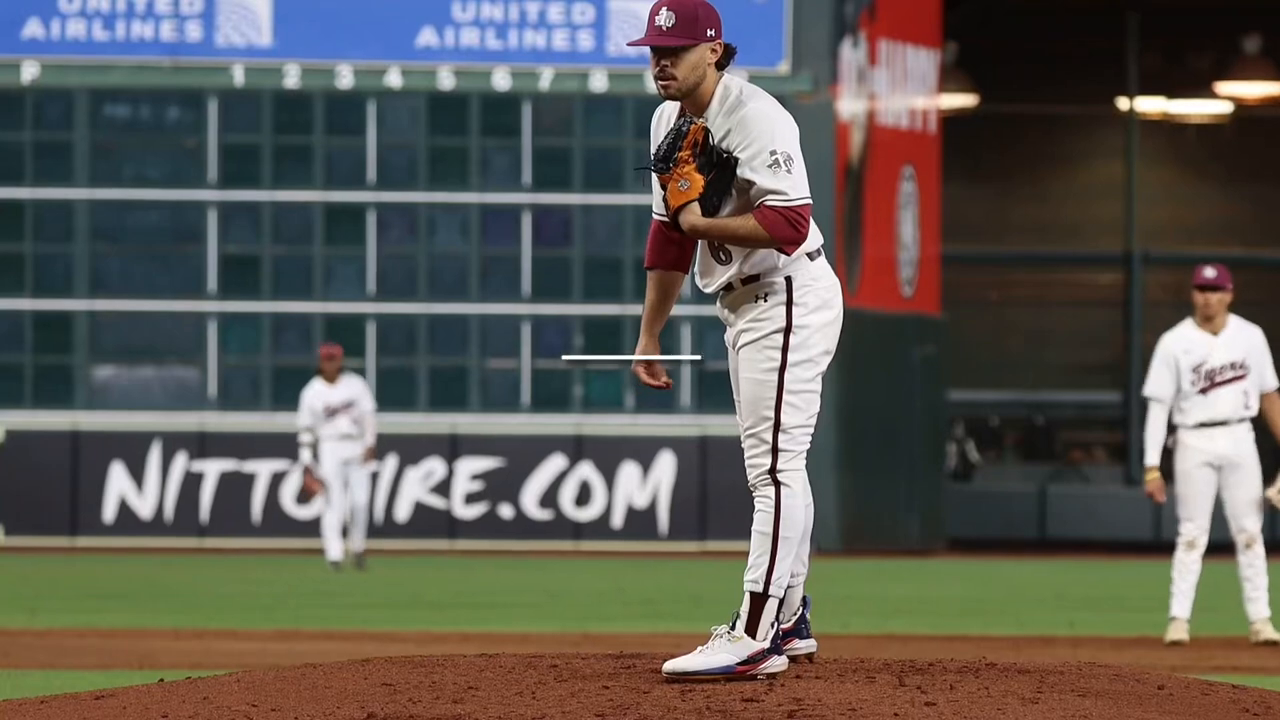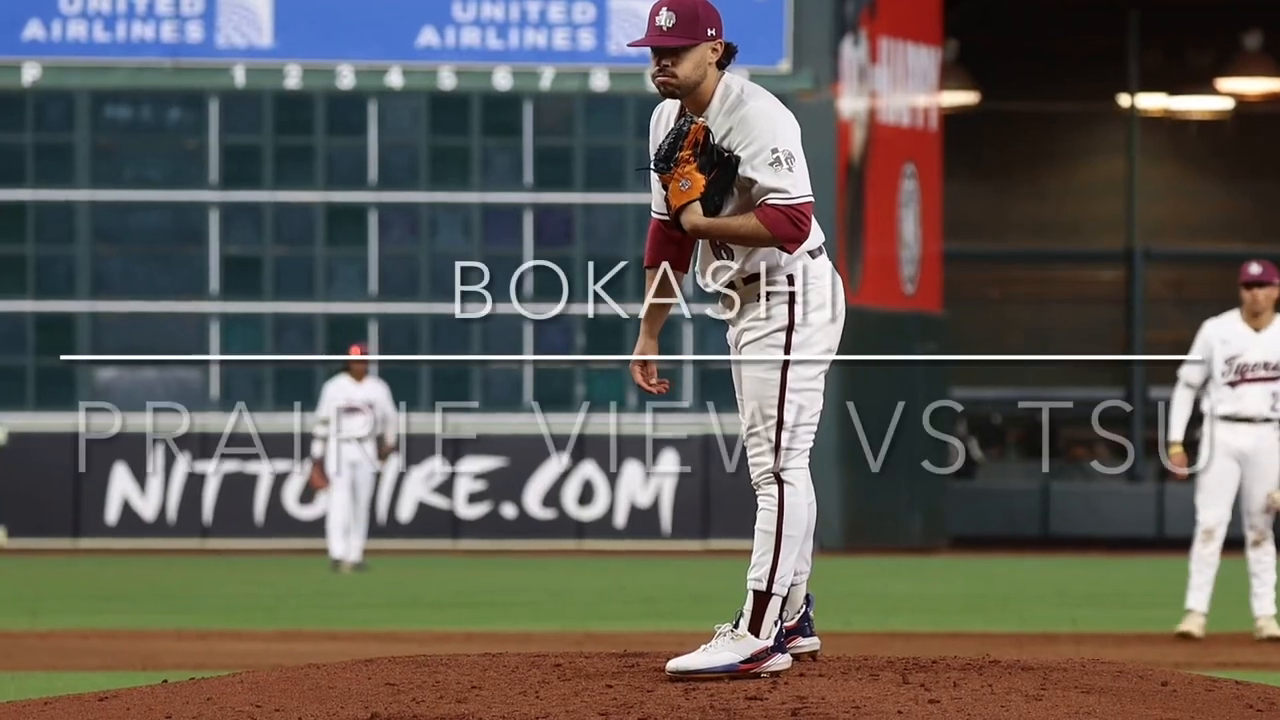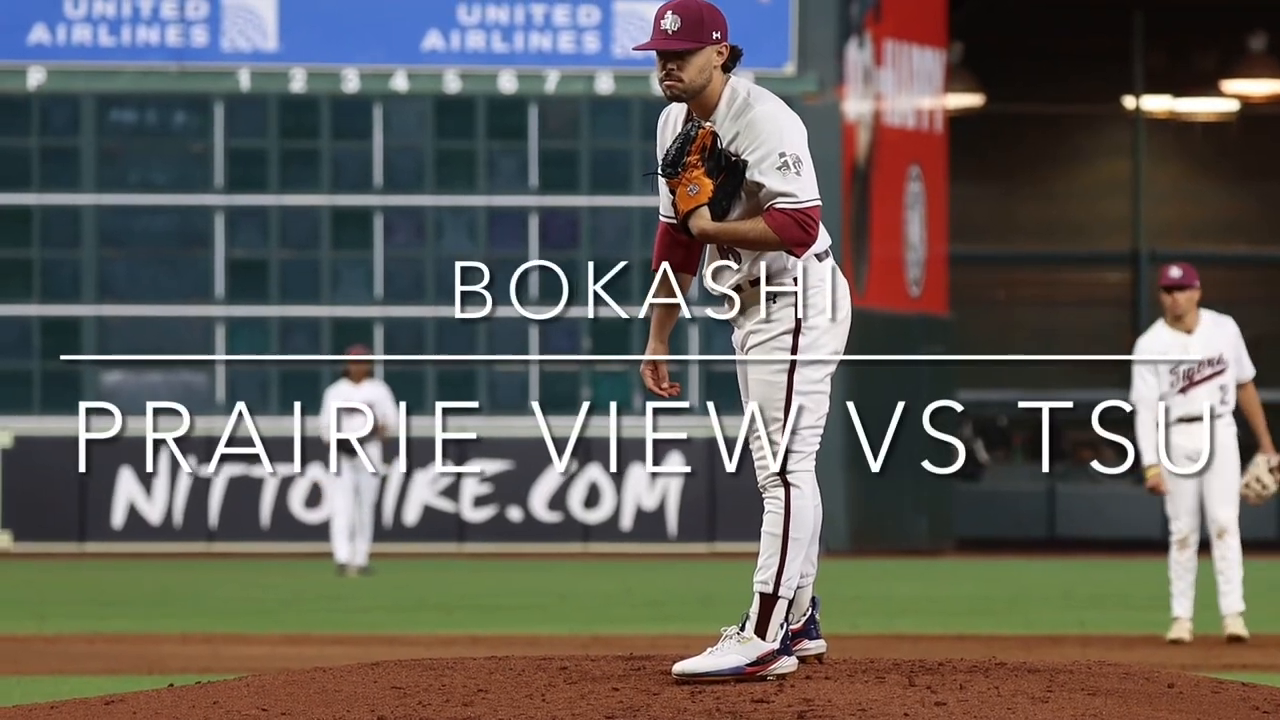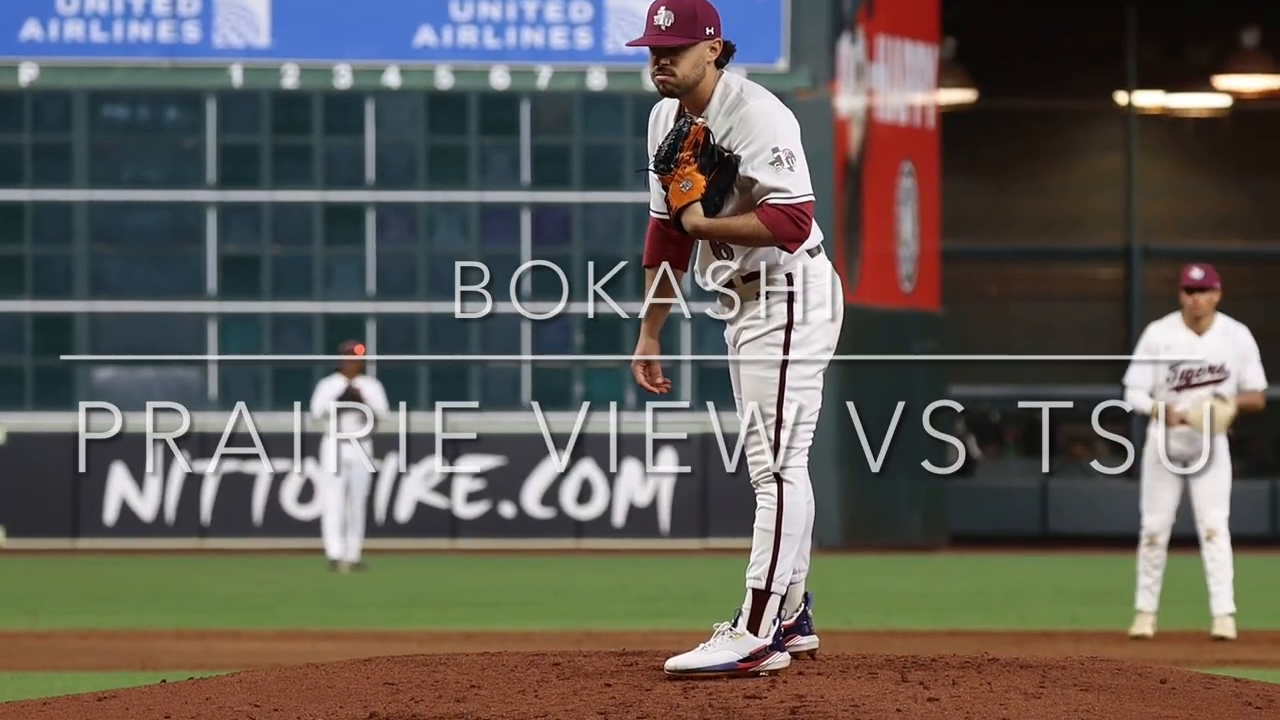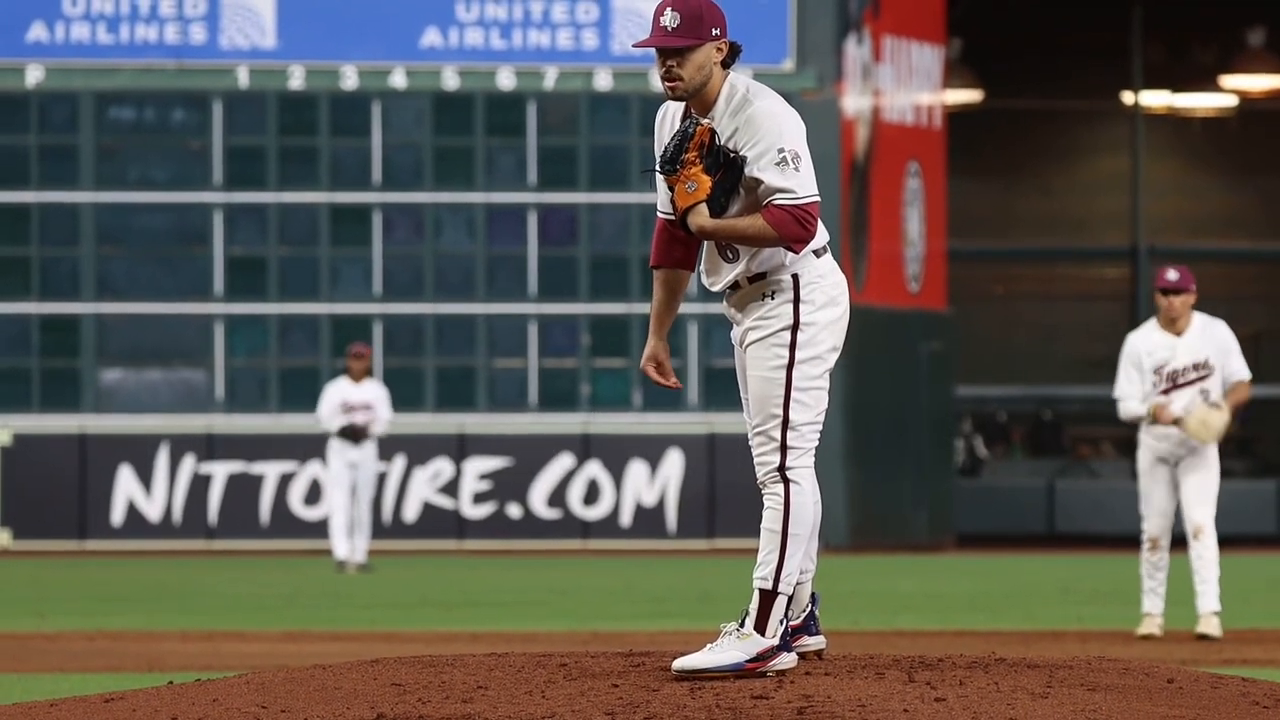
dt=1s
person 1, frame 1
left shoulder: (755, 117)
right shoulder: (667, 120)
left elbow: (788, 225)
right elbow: (668, 233)
left wrist: (700, 224)
right wrist: (649, 334)
left hip: (787, 300)
right hip: (743, 305)
left knee: (774, 467)
right knee: (773, 466)
left ankle: (755, 638)
right ankle: (787, 620)
person 1, frame 2
left shoulder: (756, 116)
right shoulder: (666, 119)
left elbow: (790, 223)
right elbow: (666, 233)
left wrist: (701, 223)
right wrist: (648, 334)
left hip: (790, 298)
right hip: (745, 301)
left knee: (777, 465)
right knee: (775, 465)
left ankle: (759, 635)
right ankle: (791, 617)
person 1, frame 3
left shoulder: (762, 120)
right shoulder: (673, 123)
left elbow: (799, 226)
right elbow: (674, 237)
left wrist: (709, 228)
right wrist: (658, 339)
left hip: (797, 302)
right hip: (751, 307)
left knee: (784, 468)
right knee: (781, 469)
left ankle: (766, 638)
right ankle: (798, 620)
person 1, frame 4
left shoulder: (756, 115)
right shoulder: (664, 118)
left elbow: (792, 221)
right elbow: (665, 230)
left wrist: (701, 224)
right wrist: (649, 332)
left hip: (789, 297)
right hip: (741, 300)
left knee: (776, 463)
right knee: (773, 463)
left ankle: (758, 634)
right ankle: (790, 616)
person 1, frame 5
left shoulder: (761, 115)
right shoulder: (671, 120)
left elbow: (797, 222)
right elbow: (672, 233)
left wrist: (708, 225)
right wrist: (658, 334)
left hip: (794, 297)
right hip: (747, 302)
left knee: (782, 463)
right knee: (779, 463)
left ankle: (765, 634)
right ankle: (797, 616)
person 2, frame 1
right shoulder: (1173, 342)
right elbow: (1158, 407)
right wrist: (1152, 467)
left hip: (1240, 440)
right hip: (1194, 444)
left knee: (1249, 531)
right knee: (1191, 534)
right ankle: (1179, 620)
person 2, frame 2
right shoulder: (1215, 330)
right elbow: (1186, 386)
right wrist: (1175, 442)
right hip: (1220, 435)
right knee: (1211, 522)
right ankle: (1196, 611)
person 2, frame 3
left shoulder: (1225, 328)
right shoulder: (1149, 344)
left elbow: (1245, 386)
right elbow: (1145, 410)
left wrist: (1265, 442)
right wrist: (1151, 466)
left hip: (1220, 434)
right hip: (1176, 439)
left knee: (1224, 523)
right knee: (1182, 532)
left ankle: (1233, 614)
right ankle: (1182, 619)
person 2, frame 4
left shoulder: (1238, 336)
right shoulder: (1157, 334)
left elbow: (1258, 396)
right elbow: (1134, 393)
left wrist: (1235, 400)
right wrist: (1157, 409)
left hip: (1212, 438)
right hip: (1164, 437)
left knee: (1213, 525)
right knee: (1155, 527)
left ankle: (1224, 614)
right ankle: (1146, 612)
person 2, frame 5
left shoulder: (1217, 332)
right shoulder: (1137, 341)
left elbow: (1244, 386)
right elbow: (1124, 408)
left wrist: (1226, 403)
right wrist: (1151, 410)
left hip: (1200, 438)
right hip: (1154, 440)
left knee: (1200, 522)
right knee: (1155, 529)
left ankle: (1209, 613)
right ankle: (1152, 613)
person 3, frame 1
left shoulder: (863, 45)
right shoulder: (846, 47)
left elbow: (865, 88)
right elbow: (845, 90)
left hip: (859, 122)
right hip: (850, 122)
left knee: (856, 200)
right knee: (848, 199)
left ankle: (854, 276)
right ankle: (849, 273)
person 3, frame 2
left shoulder: (864, 42)
right shoulder: (847, 44)
left elbow: (866, 85)
right elbow: (845, 87)
left hip: (860, 118)
right hip: (849, 119)
left knee: (857, 191)
right knee: (849, 192)
left ankle: (856, 272)
right ankle: (850, 272)
person 3, frame 3
left shoulder: (869, 44)
right shoulder: (852, 47)
left elbow: (872, 87)
right elbow: (850, 90)
left hip: (865, 120)
right hip: (854, 121)
left knee: (863, 194)
right knee: (854, 194)
left ankle: (862, 276)
right ankle: (856, 274)
person 3, frame 4
left shoulder: (861, 39)
right shoulder: (844, 42)
left elbow: (863, 81)
right elbow: (842, 85)
left hip: (858, 116)
right hip: (847, 116)
left knee: (856, 187)
right knee: (847, 186)
left ankle: (854, 269)
right ankle: (849, 269)
person 3, frame 5
left shoulder: (867, 38)
right shoulder: (850, 43)
left elbow: (870, 81)
right elbow: (848, 84)
left hip: (864, 116)
right hip: (854, 116)
left knee: (862, 187)
right knee: (854, 186)
left ankle: (861, 269)
right ankle: (856, 269)
person 4, frame 1
left shoulder: (355, 383)
right shoulder: (310, 392)
left elbow: (368, 414)
right elbow: (305, 429)
left wrist: (370, 445)
right wrist: (307, 463)
left hip: (357, 448)
right hip: (330, 449)
left knee: (360, 501)
right knee: (333, 504)
left ankle: (357, 550)
right ankle: (334, 557)
person 4, frame 2
left shoulder: (379, 387)
right shoulder: (333, 386)
left elbow: (390, 417)
right elbow: (322, 422)
left wrist: (389, 443)
right wrist: (317, 458)
left hip: (366, 450)
right hip: (338, 449)
left knee: (361, 505)
right knee: (339, 502)
left ankle: (355, 556)
right ankle: (338, 555)
person 4, frame 3
left shoulder: (380, 389)
right shoulder: (334, 391)
left elbow: (392, 418)
right elbow: (325, 424)
left wrist: (382, 427)
right wrist: (333, 440)
left hip: (370, 452)
right hip: (342, 453)
left knee: (366, 507)
right knee: (342, 506)
left ankle: (361, 560)
right ankle: (343, 560)
person 4, frame 4
left shoulder: (372, 386)
right shoulder: (327, 384)
left elbow: (382, 413)
right elbow: (317, 412)
left wrist: (363, 398)
right wrist: (339, 400)
left hip: (361, 448)
right hip: (334, 446)
left knee: (357, 503)
right knee: (333, 502)
left ankle: (353, 556)
right ankle: (335, 555)
person 4, frame 5
left shoulder: (378, 389)
right shoulder: (333, 387)
left elbow: (385, 423)
right elbow: (323, 419)
left wrist: (367, 429)
right wrist: (342, 428)
left hip: (367, 450)
right hip: (339, 448)
left knee: (364, 505)
right knee: (339, 504)
left ankle: (360, 557)
right ankle: (342, 557)
